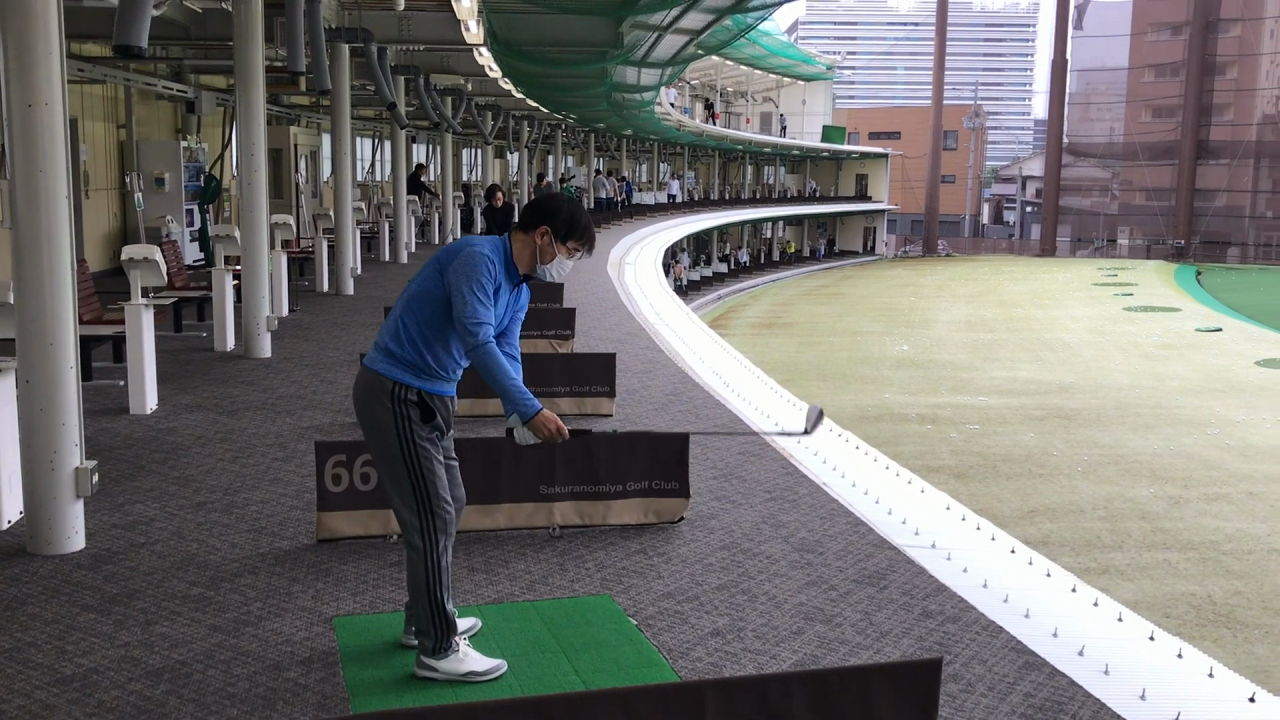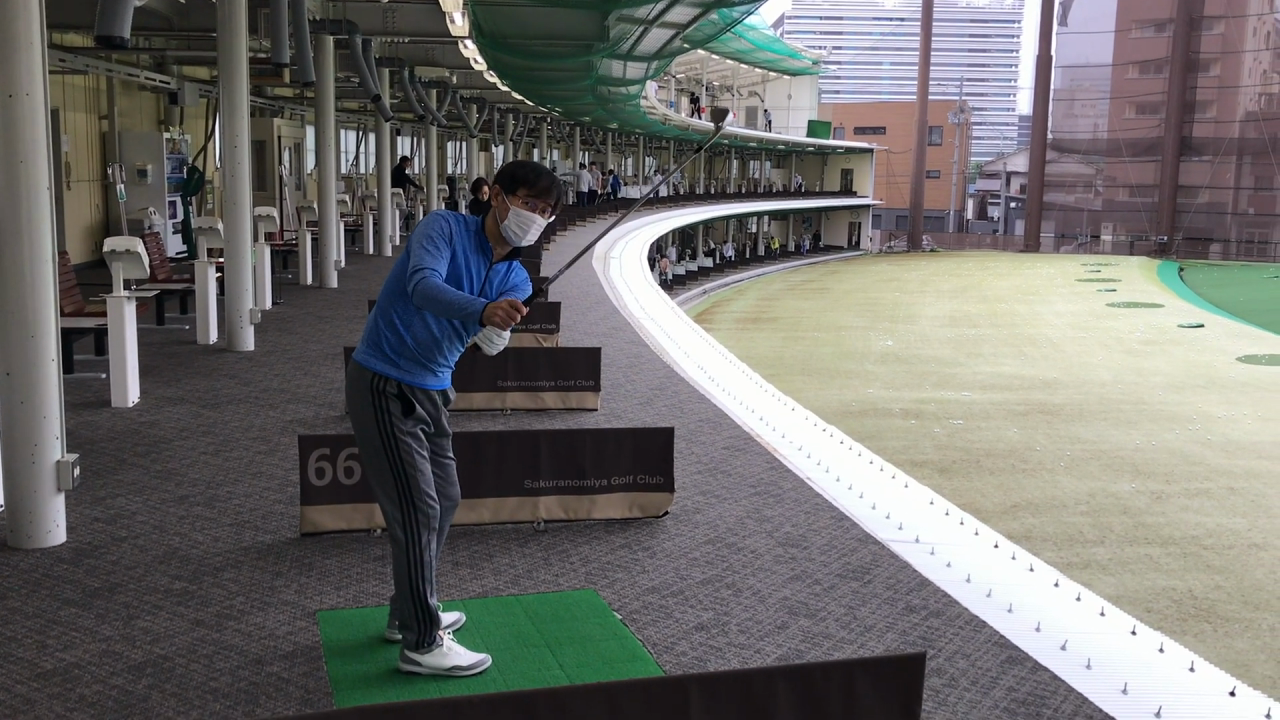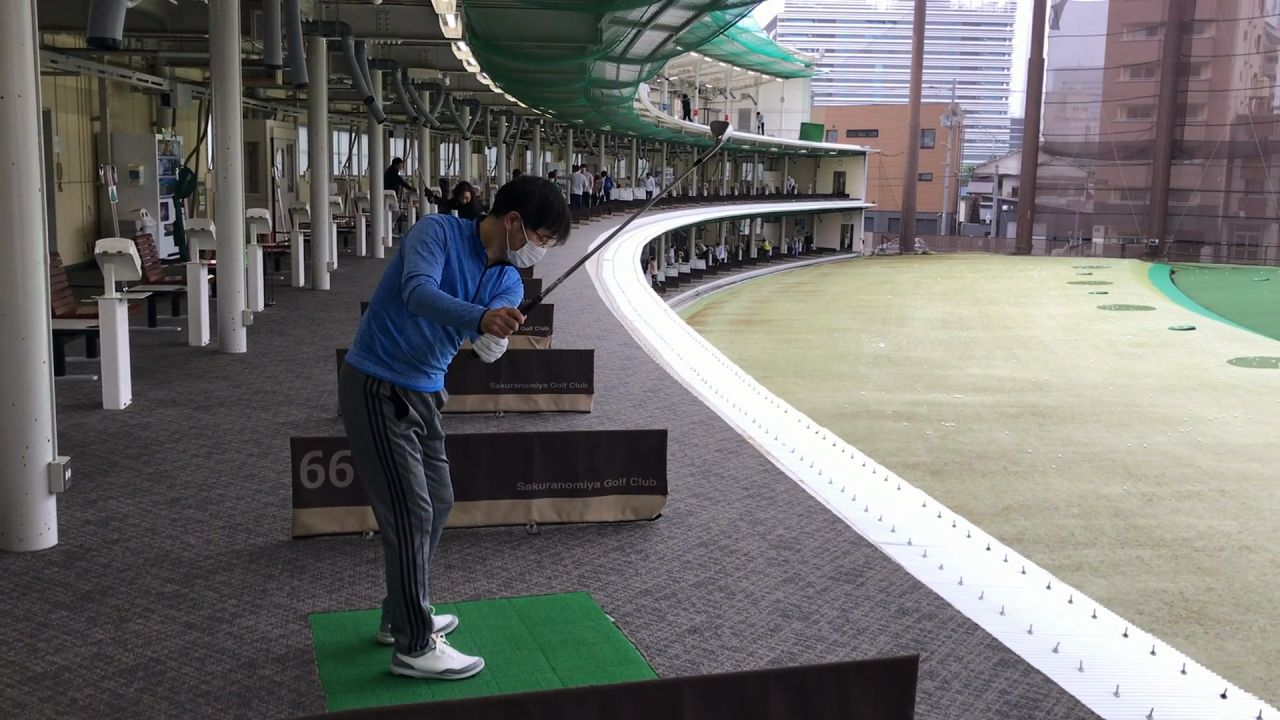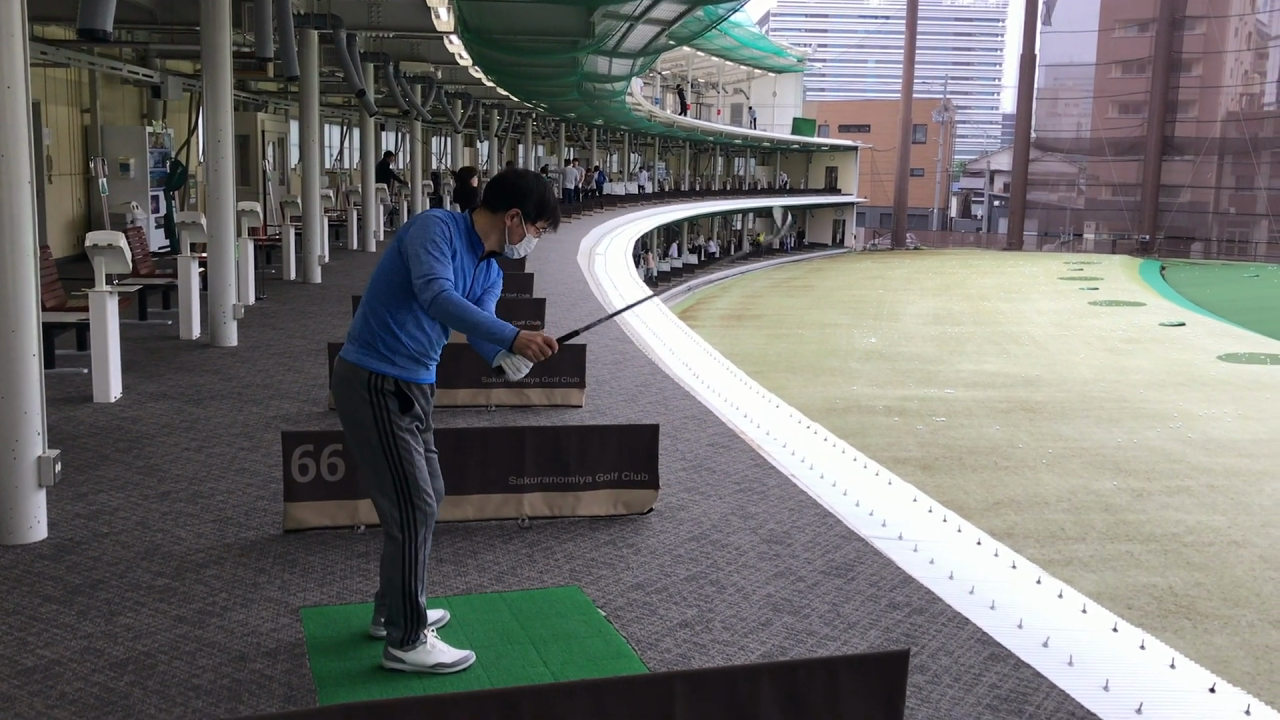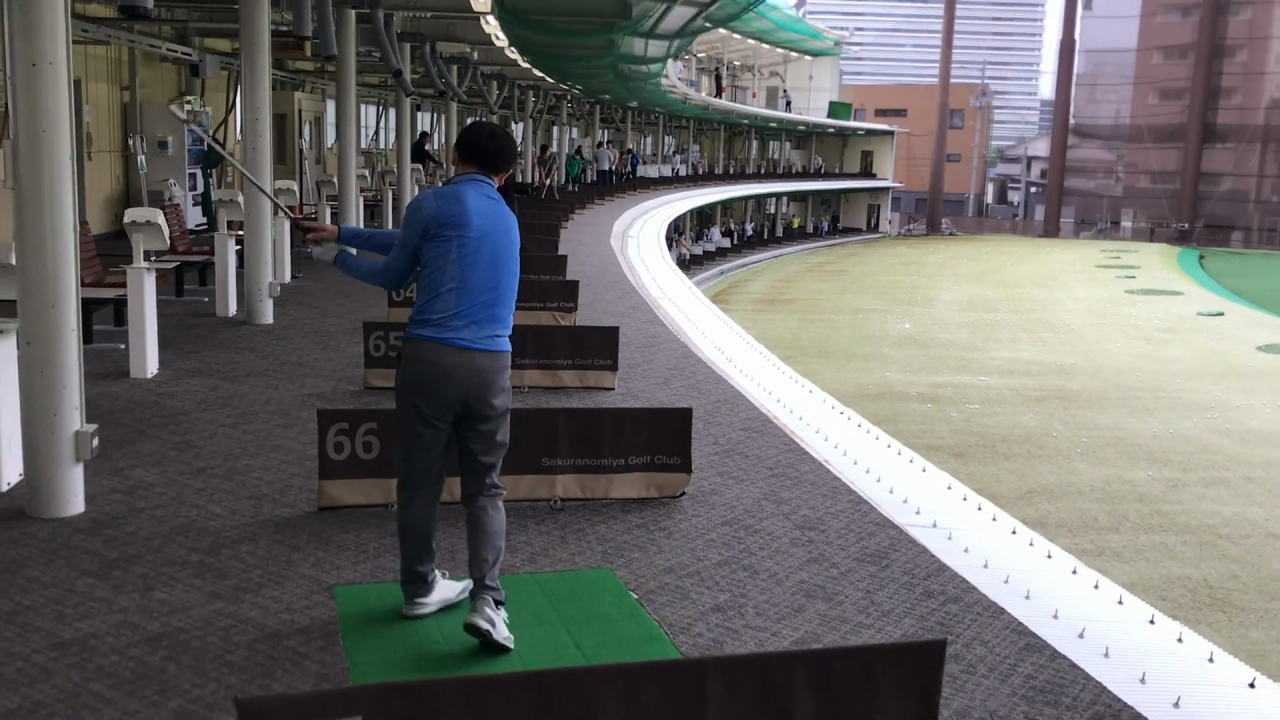
dt=1s
person 1, frame 1
left shoulder: (519, 289)
right shoulder: (477, 257)
left elbow: (506, 354)
right elbow: (478, 344)
left wrist: (519, 415)
right wrist: (531, 411)
left hip: (425, 395)
right hip: (396, 394)
left knee: (446, 506)
right knee: (432, 517)
left ankle: (425, 619)
right ankle: (438, 649)
person 1, frame 2
left shoulder: (518, 279)
right shoulder: (443, 227)
left elbow: (495, 328)
right elbow: (423, 286)
left wrist: (497, 329)
right wrist: (483, 310)
left hip: (432, 390)
right hip: (383, 384)
left knee: (443, 501)
right knee: (418, 510)
left ankle: (410, 612)
right ankle: (421, 643)
person 1, frame 3
left shoulder: (509, 282)
right shoulder: (437, 231)
left elbow: (489, 330)
right elbow: (418, 292)
left wrist: (494, 336)
right wrist: (481, 318)
left hip: (424, 392)
right hip: (377, 387)
left knee: (436, 504)
right knee: (411, 513)
left ankle: (402, 615)
right ankle: (414, 645)
person 1, frame 4
left shoulder: (490, 273)
right shoulder: (434, 227)
left elbow: (482, 332)
right elbow: (435, 297)
left wrist: (512, 354)
right wrist: (513, 335)
left hip: (410, 385)
right hip: (373, 381)
left knee: (423, 497)
right knee: (413, 507)
left ankle: (393, 610)
right ankle: (406, 640)
person 1, frame 5
left shoulder: (433, 203)
right shoulder: (507, 219)
left elbow: (395, 274)
left wrist: (340, 255)
right wrist: (343, 233)
left hip: (431, 358)
right hip: (491, 364)
left knee: (419, 483)
right knee: (485, 487)
left ankle: (420, 588)
right ankle: (486, 598)
